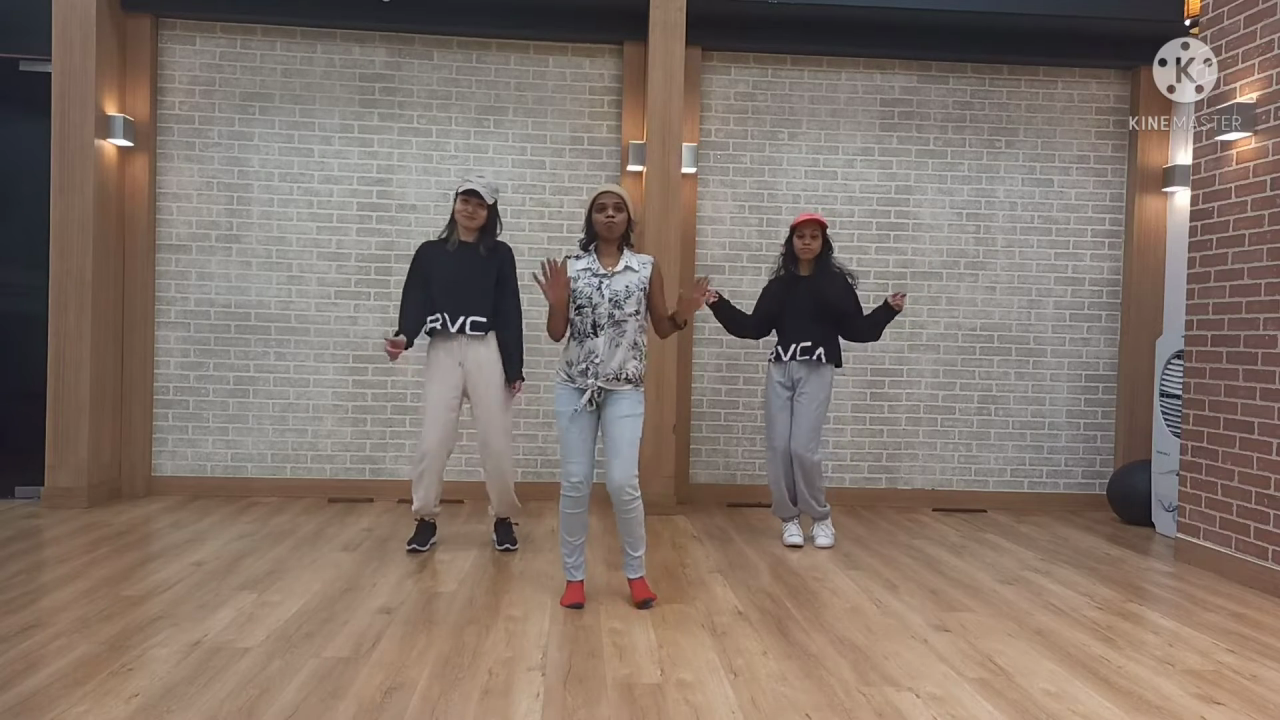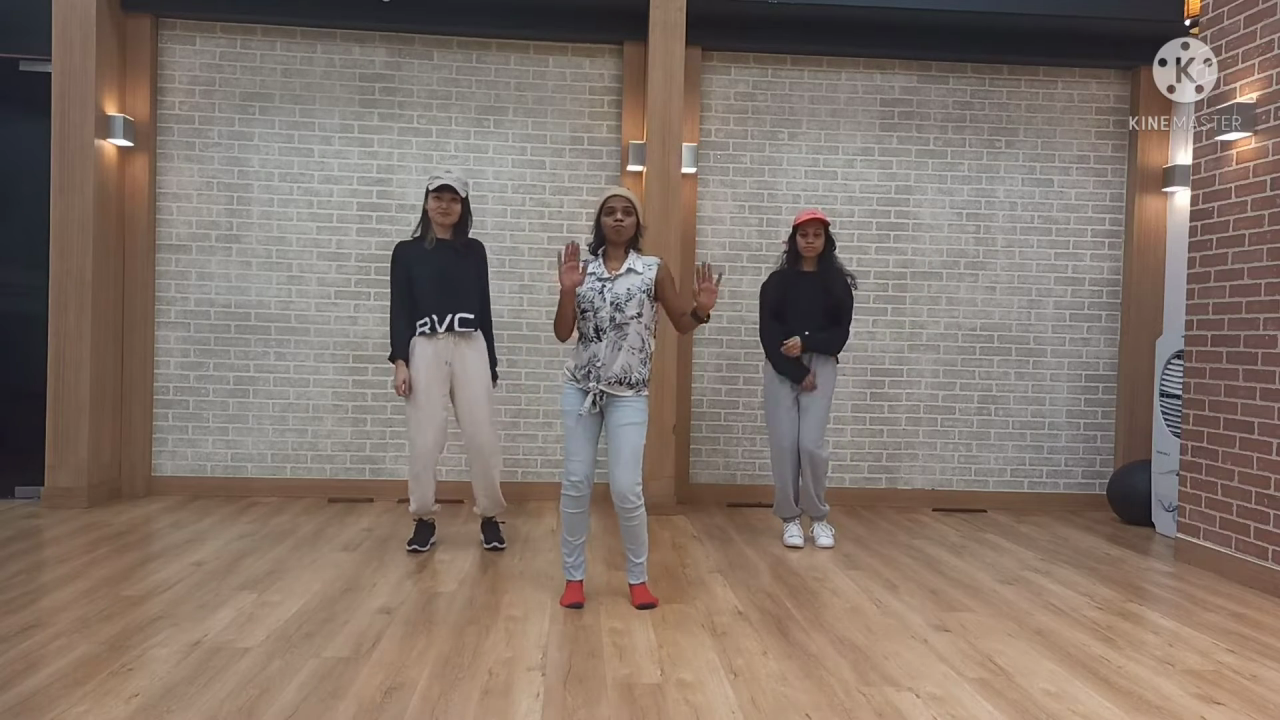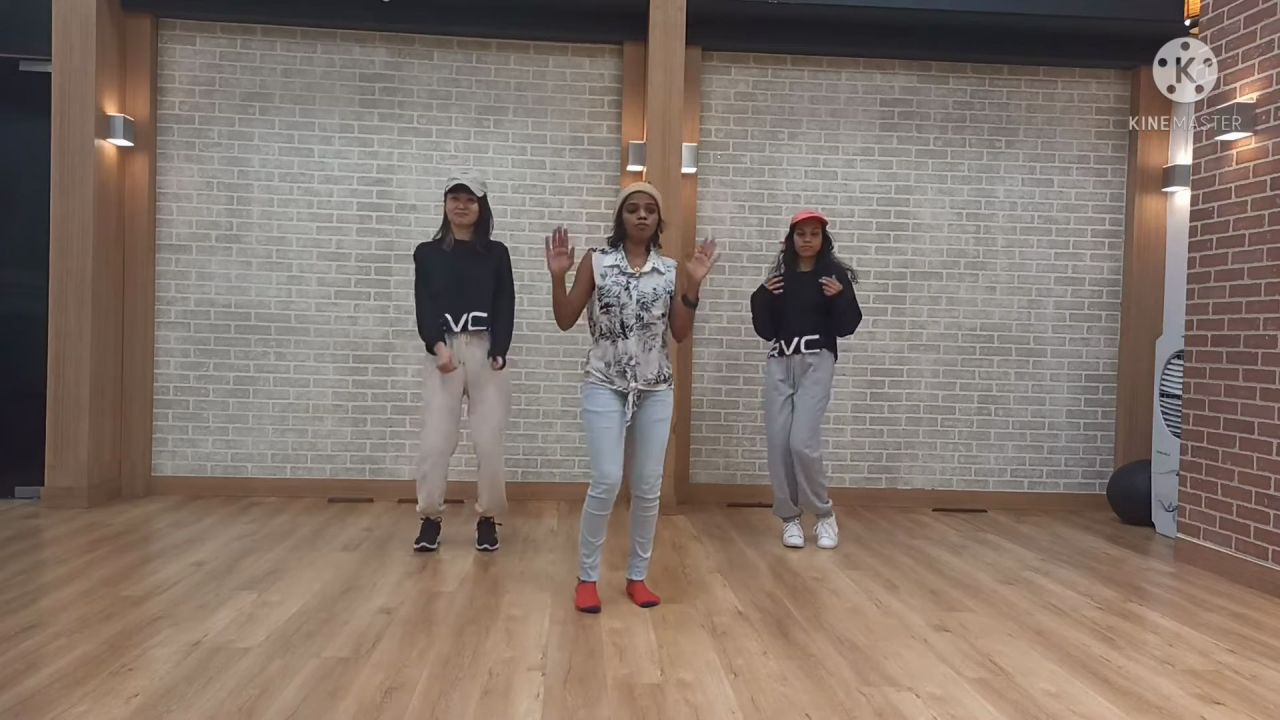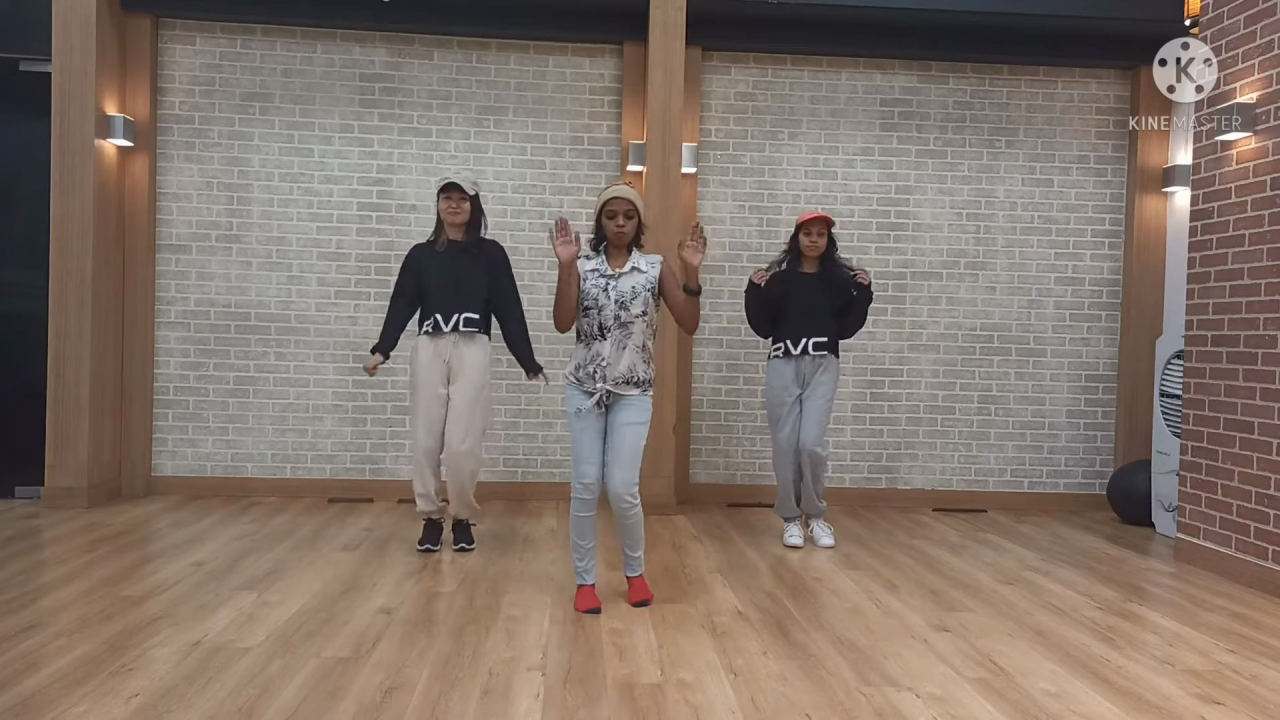
dt=0.5s
person 1, frame 1
left shoulder: (647, 268)
right shoulder: (569, 267)
left elbow: (661, 328)
right elbow: (556, 334)
left wrist: (683, 313)
right wrist: (558, 303)
left hip: (625, 388)
right hip: (575, 386)
left knee: (623, 482)
right knee: (575, 482)
left ankle: (636, 573)
right ankle: (574, 577)
person 1, frame 2
left shoulder: (654, 270)
right shoulder: (580, 269)
left elbow: (683, 323)
right elbow: (562, 333)
left wrist: (702, 306)
right wrist: (568, 290)
left hip: (628, 393)
right hip: (579, 389)
left knee: (626, 489)
right knee: (576, 483)
left ankle: (637, 578)
right ankle: (573, 576)
person 1, frame 3
left shoulder: (671, 269)
right shoulder: (595, 262)
left elbow: (680, 334)
right elbow: (565, 321)
left wrist: (692, 287)
right wrist: (558, 277)
left hip: (656, 389)
right hip: (605, 387)
left knee: (648, 486)
right knee: (606, 481)
left ankle: (637, 576)
right ankle: (587, 577)
person 1, frame 4
left shoulder: (657, 268)
right shoulder: (583, 265)
left elbow: (689, 324)
right elbow: (562, 324)
left wrist: (691, 272)
right wrist: (566, 266)
left hip: (632, 392)
right hip: (583, 389)
left knee: (622, 488)
right knee: (585, 485)
left ankle: (635, 571)
right ankle: (585, 580)
person 2, frame 1
left shoulder: (500, 255)
right shoulder: (430, 253)
left elbow: (509, 312)
right elbow: (415, 300)
left wrist: (514, 366)
right wrist: (404, 336)
left hip: (486, 352)
right hip: (442, 351)
left knee: (496, 442)
right knee: (433, 440)
left ankle: (503, 519)
right ankle: (425, 520)
person 2, frame 2
left shoulder: (474, 251)
right shoulder: (407, 252)
left elbow: (482, 307)
right elbow: (400, 310)
left wrist: (491, 363)
right wrist: (400, 361)
left hip: (470, 349)
right hip: (425, 349)
left knee: (483, 438)
right knee: (425, 440)
left ankle: (489, 518)
right ankle: (424, 520)
person 2, frame 3
left shoulder: (496, 253)
right shoulder: (427, 253)
left elbow: (504, 307)
right elbow: (425, 305)
left wrist: (499, 351)
right wrist: (438, 346)
left hip: (485, 350)
right hip: (443, 349)
left knee: (489, 442)
right knee: (435, 441)
left ankle: (487, 518)
right ankle: (430, 518)
person 2, frame 4
left shoulder: (490, 254)
right shoulder: (421, 254)
left elbow: (508, 307)
right elbow: (402, 304)
left wrist: (528, 360)
right wrist: (381, 350)
left hip: (472, 350)
right hip: (429, 350)
left knee: (462, 443)
right knee: (426, 441)
left ankle: (462, 519)
right ankle: (432, 518)
person 3, frame 1
left shoulder: (837, 283)
right shoulder: (779, 284)
left elbow: (857, 330)
right elbow: (755, 326)
left wrist: (887, 311)
right wrist: (720, 307)
left hip: (816, 371)
right hip: (780, 369)
left knee: (803, 448)
right knee: (778, 446)
left ankle: (820, 516)
right ankle: (790, 518)
person 3, frame 2
left shoulder: (837, 282)
right shoulder: (778, 281)
left elbow: (841, 332)
right elbow: (768, 330)
left wrist: (806, 342)
right wrist: (795, 369)
left hip: (821, 367)
right hip: (782, 370)
left knee: (812, 444)
right knee: (784, 444)
left ankle: (819, 518)
right ankle: (790, 519)
person 3, frame 3
left shoulder: (835, 276)
right shoulder: (779, 280)
left elbow: (847, 325)
right elbow: (765, 330)
left wrist: (839, 297)
right wrist: (761, 298)
left hip: (816, 363)
right hip: (779, 365)
left knee: (803, 443)
right knee: (778, 443)
left ankle: (824, 514)
right ankle: (790, 518)
person 3, frame 4
left shoulder: (838, 281)
right shoulder: (778, 280)
left elbow: (846, 329)
right elbow: (762, 327)
left wrist: (863, 293)
right wrist: (755, 291)
left hip: (823, 367)
right hip: (783, 365)
left knee: (812, 444)
right knee: (785, 443)
left ankle: (815, 515)
right ankle: (791, 518)
